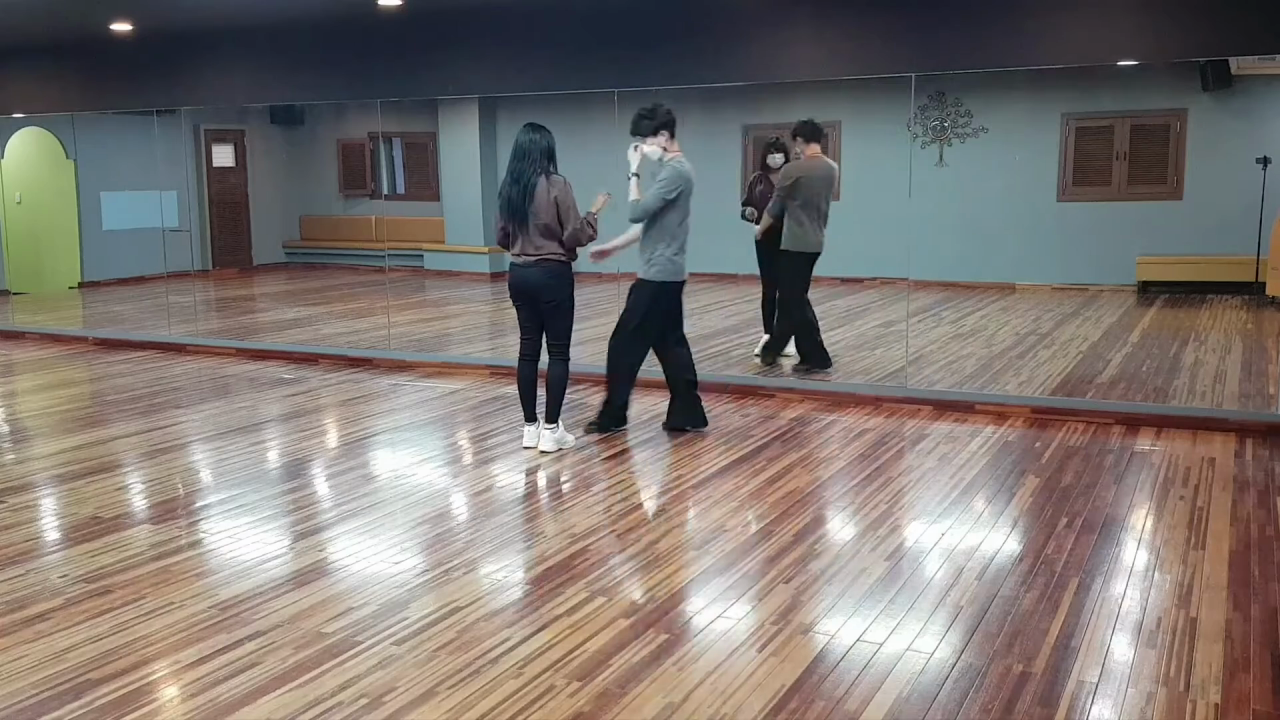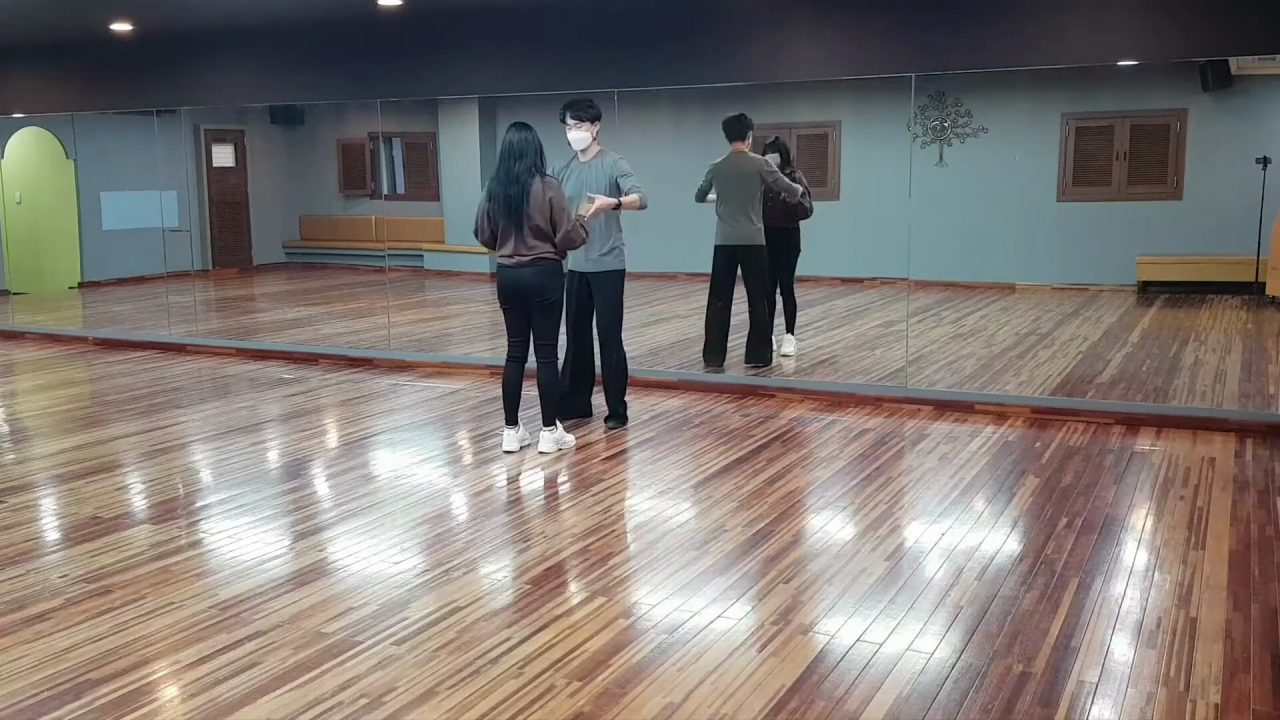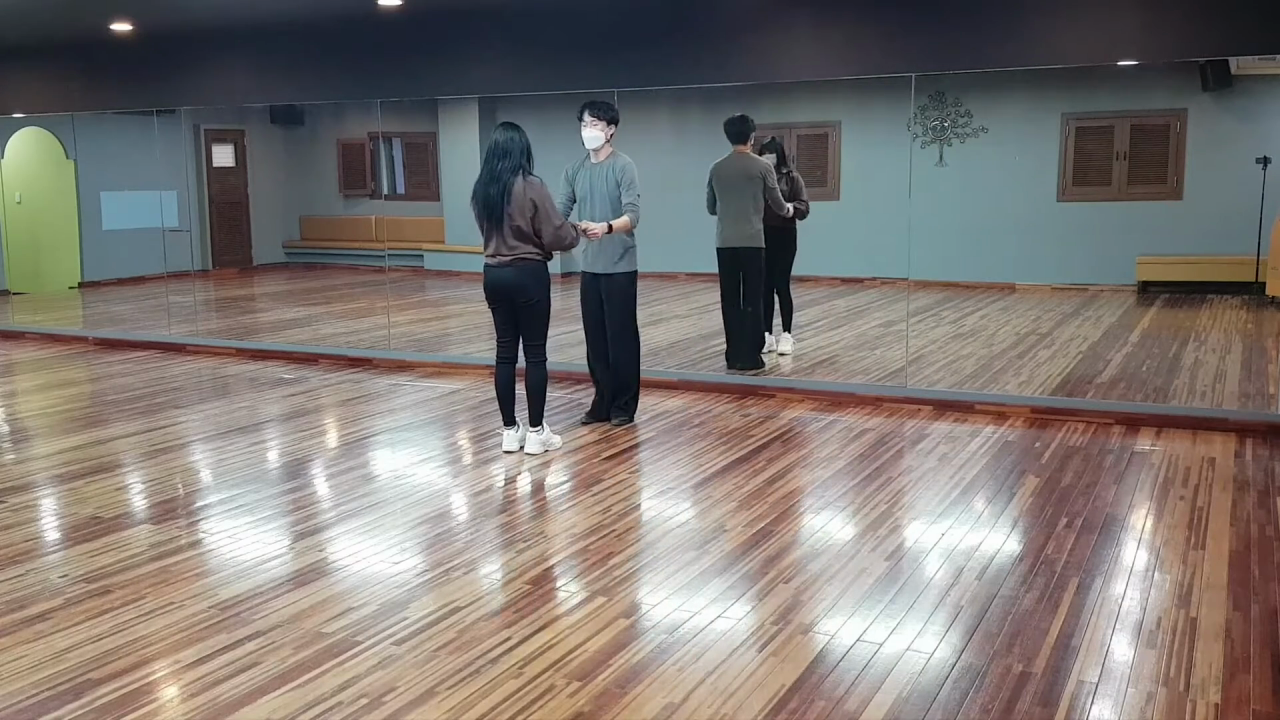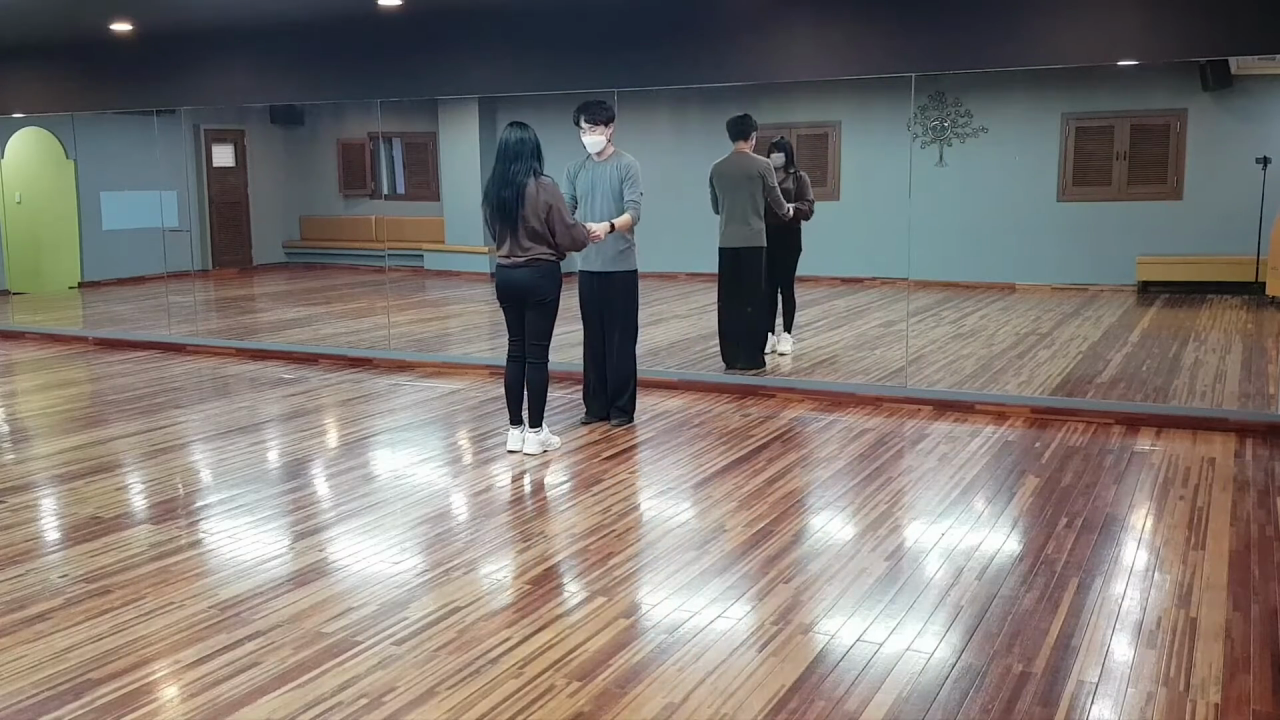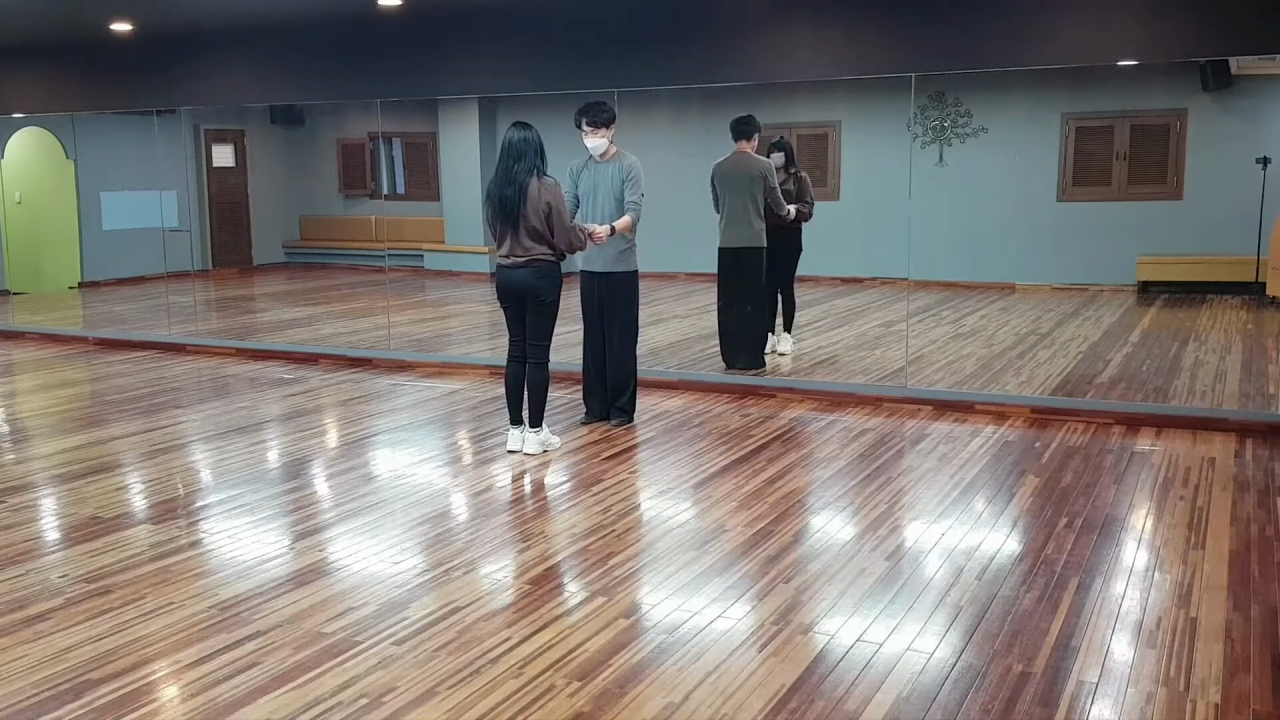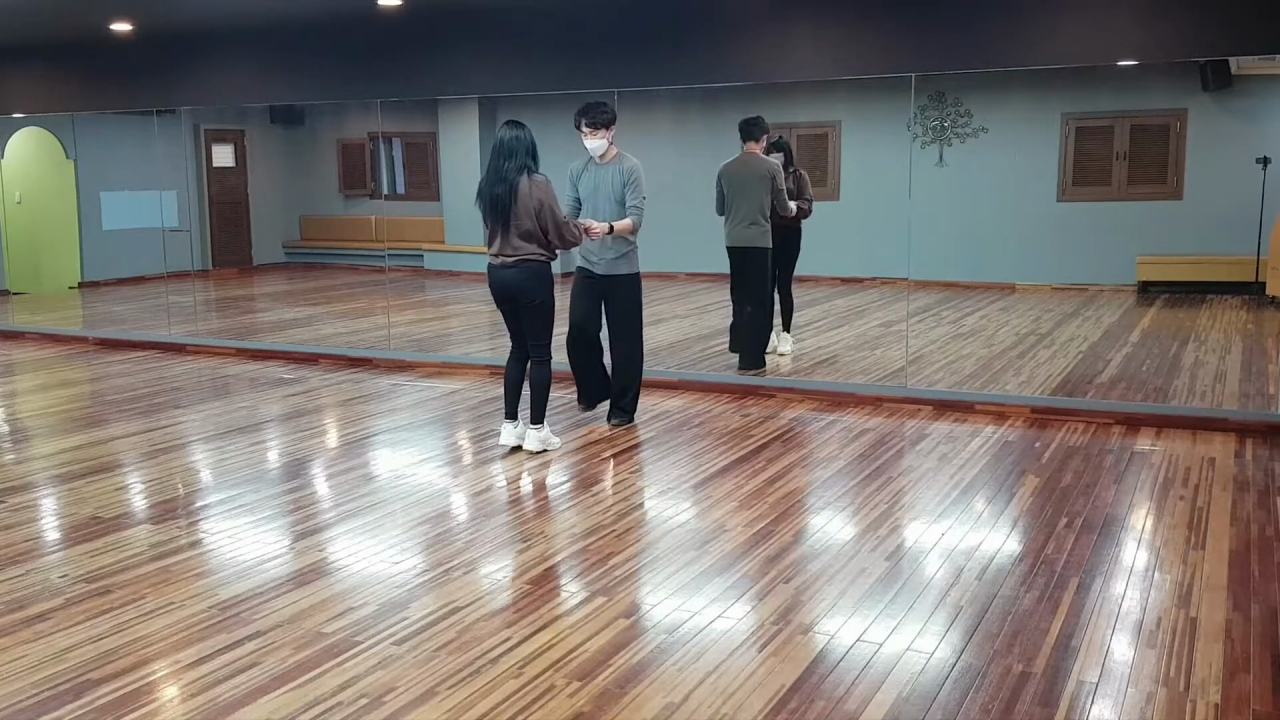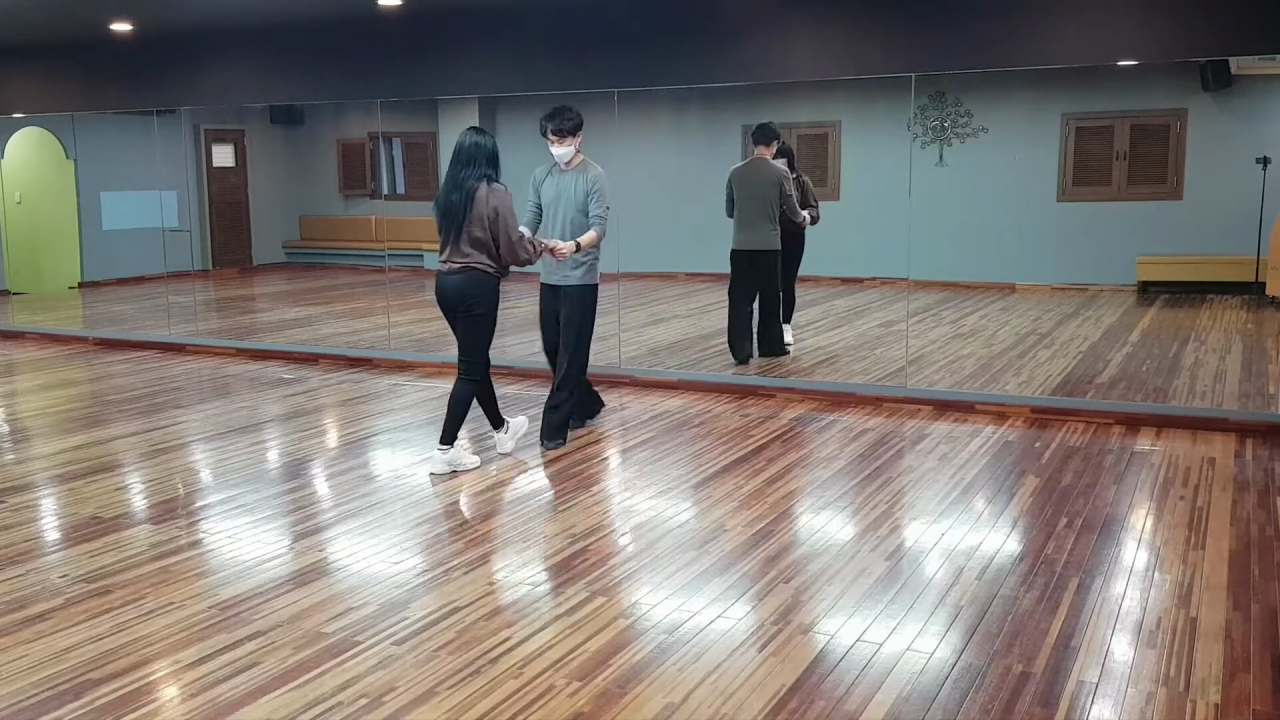
dt=0.7s
person 1, frame 1
left shoulder: (508, 187)
right shoulder: (556, 185)
left elbow: (502, 238)
right elbow: (576, 235)
right wrist: (593, 212)
left hip: (519, 274)
right hip: (552, 274)
left knee: (528, 349)
right knee: (558, 352)
left ankle: (531, 427)
right ankle: (551, 429)
person 1, frame 2
left shoulder: (494, 189)
right shoulder: (547, 186)
left elbow: (484, 236)
right elbow: (569, 238)
right wrist: (582, 217)
left hip: (507, 275)
right hip: (542, 274)
left knee: (515, 351)
right knee: (546, 353)
left ankle: (512, 431)
right ankle: (550, 432)
person 1, frame 3
left shoulder: (482, 188)
right shoulder: (531, 186)
right elbow: (556, 236)
right wrist: (575, 231)
left hip: (494, 274)
right hip: (528, 274)
left knee: (505, 352)
right knee: (535, 354)
left ankle: (510, 431)
right ankle: (536, 432)
person 1, frame 4
left shoulder: (493, 189)
right shoulder: (543, 187)
right elbow: (569, 236)
right wrist: (585, 233)
left hip: (506, 275)
right hip: (539, 275)
left knee: (515, 351)
right knee: (536, 354)
left ankle: (515, 429)
right ankle: (535, 433)
person 1, frame 5
left shoulder: (495, 188)
right shoulder: (545, 187)
right elbow: (565, 239)
right wrist: (584, 235)
left hip: (506, 274)
right hip: (540, 275)
left knee: (516, 351)
right knee: (537, 354)
left ankle: (515, 429)
right ankle: (535, 433)
person 1, frame 6
left shoulder: (488, 186)
right shoulder: (536, 184)
right elbow: (561, 233)
right wrist: (580, 229)
left hip: (498, 273)
right hip: (531, 274)
left knee: (518, 347)
right knee: (540, 353)
left ankle: (510, 425)
right ankle: (536, 431)
person 1, frame 7
left shoulder: (448, 194)
right shoulder: (494, 193)
right elbow: (514, 249)
right wrist: (539, 246)
left hip: (447, 281)
right hip: (476, 285)
left knee: (475, 359)
right knee: (471, 368)
left ankle: (502, 428)
right ankle: (444, 450)
person 2, frame 1
left shoulder: (675, 172)
right shoulder: (672, 169)
left elbow: (639, 210)
right elbow: (647, 222)
left wrist: (634, 171)
right wrist: (613, 245)
left hip: (658, 272)
right hip: (667, 273)
left knee: (626, 342)
right knee: (670, 344)
left ankle: (612, 414)
right ankle: (687, 414)
person 2, frame 2
left shoulder: (613, 163)
right shoulder: (563, 169)
left elbow: (641, 199)
left wrist: (612, 202)
left hip: (608, 265)
right hip: (576, 266)
left knee: (609, 337)
right knee: (577, 337)
left ankle: (617, 410)
right ankle: (574, 403)
person 2, frame 3
left shoulder: (624, 167)
right shoulder: (574, 170)
left elbow: (632, 215)
right elbow: (561, 210)
left wrist: (606, 227)
left hip: (620, 267)
right hip: (590, 267)
left knee: (622, 337)
right knee: (596, 338)
left ankle: (623, 406)
right ankle: (602, 403)
person 2, frame 4
left shoulder: (626, 165)
right shoulder: (575, 169)
left elbow: (634, 212)
right elbow: (565, 210)
left wrist: (608, 227)
left hip: (620, 266)
right hip: (588, 266)
left knee: (621, 338)
right knee: (593, 337)
left ankle: (622, 407)
right ankle: (596, 404)
person 2, frame 5
left shoulder: (628, 165)
right shoulder: (577, 169)
left elbow: (633, 212)
right elbow: (566, 210)
left wrist: (609, 229)
left hip: (620, 266)
right hip: (589, 265)
left knee: (620, 338)
right knee: (593, 338)
left ankle: (621, 407)
right ankle: (596, 404)
person 2, frame 6
left shoulder: (629, 168)
right shoulder: (577, 170)
left elbow: (635, 219)
right elbow: (569, 213)
left wrist: (607, 228)
left hip: (622, 268)
right hip: (587, 265)
left knee: (624, 340)
right knee: (579, 329)
left ankle: (623, 407)
right ankle: (594, 389)
person 2, frame 7
left shoulder: (594, 176)
right shoulder: (541, 176)
left elbow: (599, 227)
right elbow: (531, 221)
left wrist: (574, 246)
left hip: (580, 278)
right hip: (550, 277)
left knee: (570, 351)
right knee: (553, 347)
left ankle: (556, 426)
right ankle: (585, 404)
person 3, frame 1
left shoulder: (793, 170)
right shoulder: (832, 169)
left elbow: (775, 209)
left wrist: (761, 228)
left hip: (795, 246)
right hip: (816, 245)
left knee: (795, 302)
right knee: (790, 298)
left ankle: (816, 358)
right ankle: (773, 349)
person 3, frame 2
left shoulder: (716, 168)
right shoulder: (760, 164)
left elbow: (699, 197)
right elbow: (793, 193)
right wrist: (798, 189)
left hip: (724, 242)
right hip: (752, 241)
left knee: (719, 300)
right knee: (758, 299)
left ankle: (713, 356)
right ankle: (759, 355)
person 3, frame 3
left shoulder: (716, 169)
right shoulder: (762, 167)
left elbow: (711, 208)
right elbow: (776, 203)
right wrist: (788, 210)
left hip: (725, 243)
right hip: (751, 242)
left knee: (730, 301)
right knee: (751, 300)
left ankle: (734, 356)
right ankle: (748, 358)
person 3, frame 4
left shoulder: (717, 168)
right shoulder: (761, 165)
right elbow: (776, 201)
right wrist: (787, 211)
left hip: (726, 243)
right hip: (752, 242)
left knee: (728, 301)
right knee: (752, 301)
left ankle: (731, 356)
right ankle: (750, 358)
person 3, frame 5
left shoulder: (718, 168)
right shoulder: (763, 166)
right elbow: (776, 203)
right wrist: (789, 212)
left hip: (726, 243)
right hip: (753, 242)
left knee: (727, 301)
right knee: (753, 301)
left ankle: (731, 357)
right ankle: (751, 359)
person 3, frame 6
left shoulder: (726, 169)
right shoulder: (771, 167)
left elbow: (719, 209)
right elbow: (783, 207)
right wrist: (792, 208)
left hip: (733, 241)
right hip: (758, 241)
left knee: (739, 293)
right knee: (756, 300)
left ankle: (738, 341)
right ankle: (751, 359)
person 3, frame 7
left shoulder: (736, 173)
right shoulder: (780, 173)
left elbow: (729, 211)
right elbow: (792, 211)
right wrist: (804, 218)
left hip: (741, 244)
right hip: (768, 245)
left knee: (740, 298)
right knee: (769, 297)
left ankle: (741, 350)
right ankle: (771, 345)
person 4, frame 1
right shoulder: (757, 179)
right elbow: (745, 206)
right wrist: (748, 212)
right hip: (764, 238)
right knee: (768, 288)
right ankle: (767, 335)
person 4, frame 2
left shoulder: (795, 177)
left elbow: (806, 211)
left wrist: (795, 199)
left hip: (787, 237)
right hip: (765, 237)
left knee: (786, 288)
right knee: (767, 288)
left ankle: (789, 336)
right ankle: (767, 335)
person 4, frame 3
left shoulder: (792, 178)
left elbow: (804, 208)
left wrist: (789, 208)
left hip: (784, 237)
right hip: (761, 237)
left knee: (782, 287)
right knee: (765, 288)
left ankle: (786, 335)
right ankle: (767, 335)
person 4, frame 4
left shoulder: (799, 178)
left elbow: (808, 208)
left wrist: (791, 208)
left hip: (788, 237)
right hip: (765, 236)
left knee: (786, 287)
right knee: (768, 288)
left ankle: (786, 335)
right ankle: (769, 334)
person 4, frame 5
left shoulder: (800, 178)
left elbow: (807, 208)
left wrist: (794, 209)
left hip: (789, 237)
right hip: (766, 236)
left knee: (786, 287)
right knee: (769, 288)
left ankle: (786, 336)
right ankle: (769, 335)
person 4, frame 6
left shoulder: (798, 176)
left elbow: (807, 205)
left wrist: (793, 207)
left hip: (789, 235)
left knee: (784, 286)
left ankle: (786, 335)
right ankle: (769, 334)
person 4, frame 7
left shoulder: (802, 181)
left elbow: (813, 208)
left wrist: (807, 216)
left hip: (794, 238)
left knee: (788, 284)
left ankle: (786, 326)
